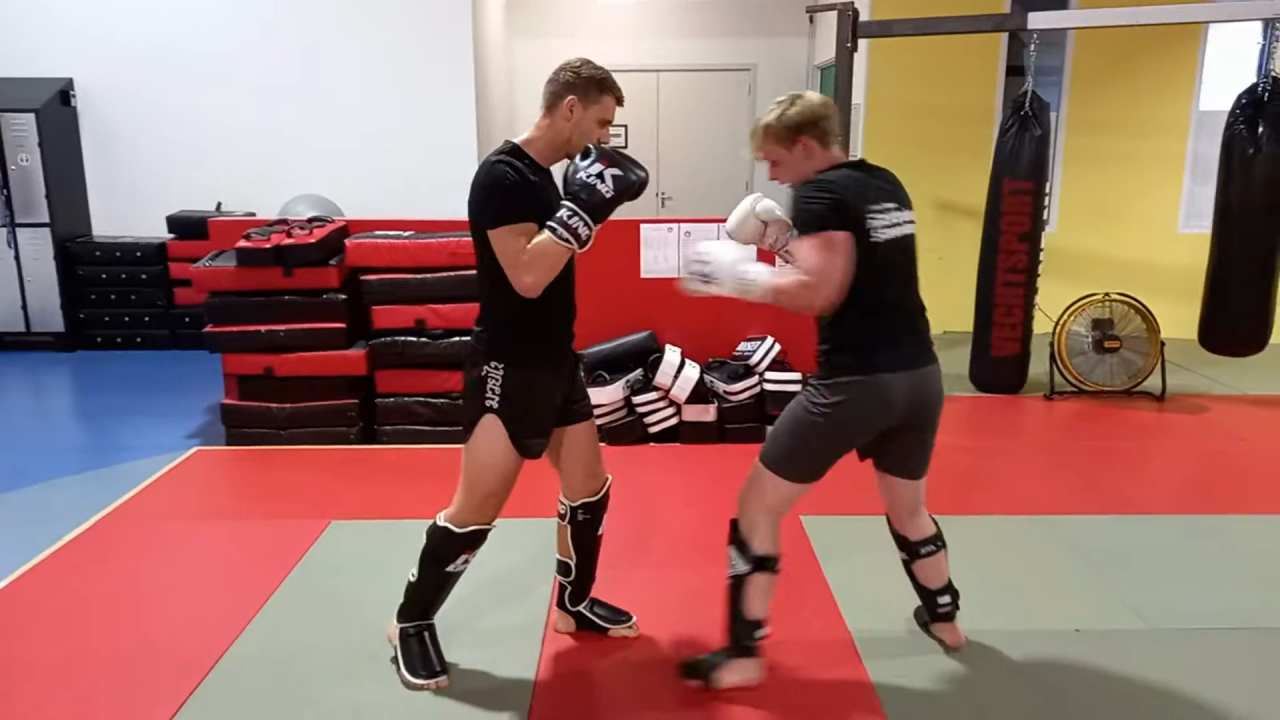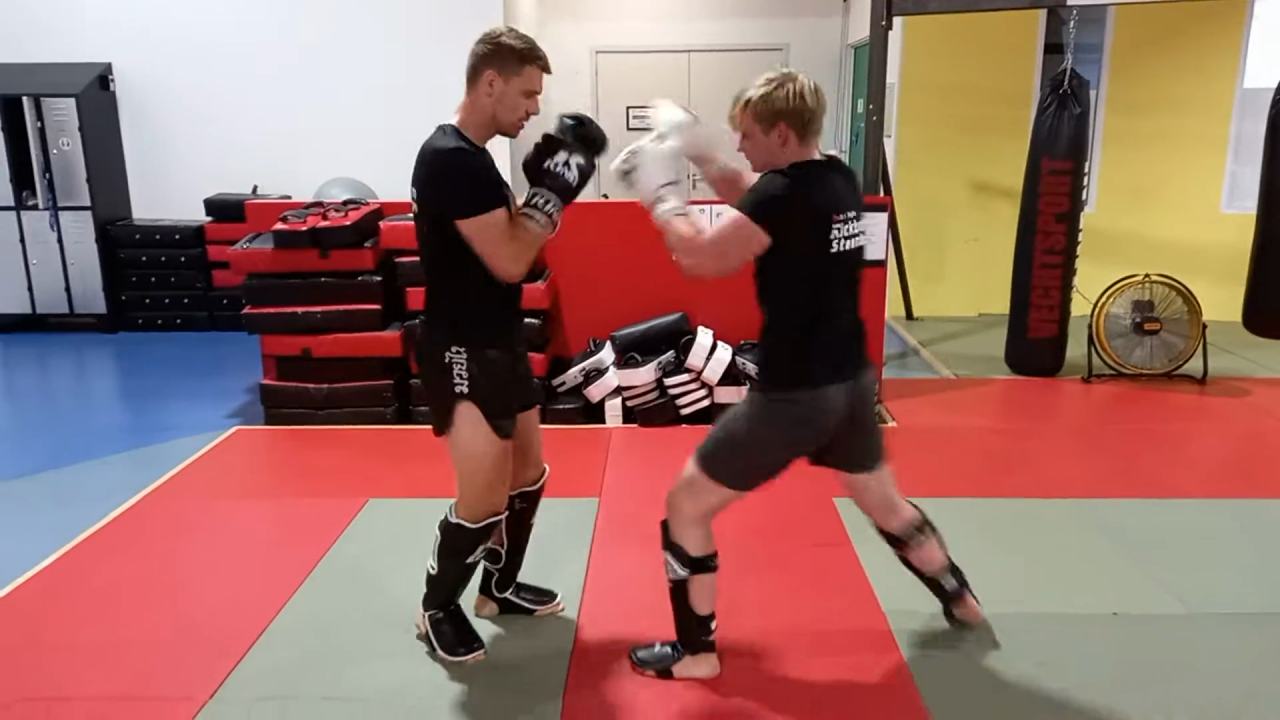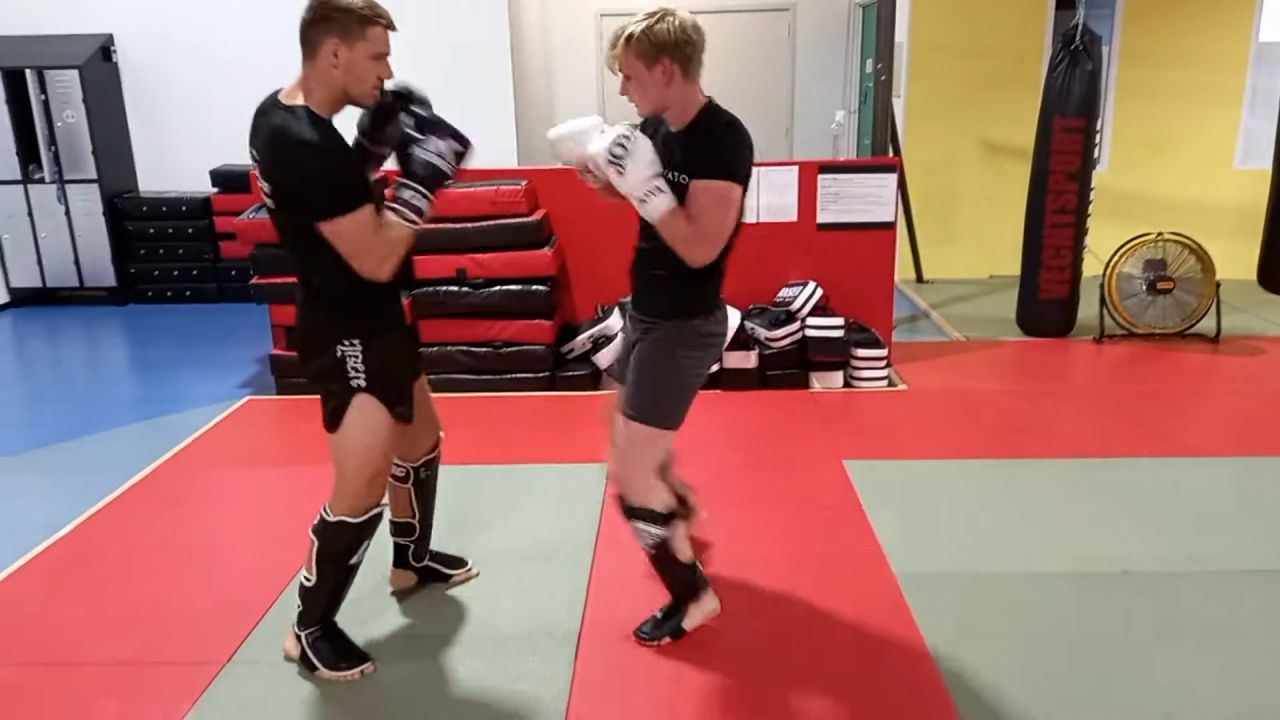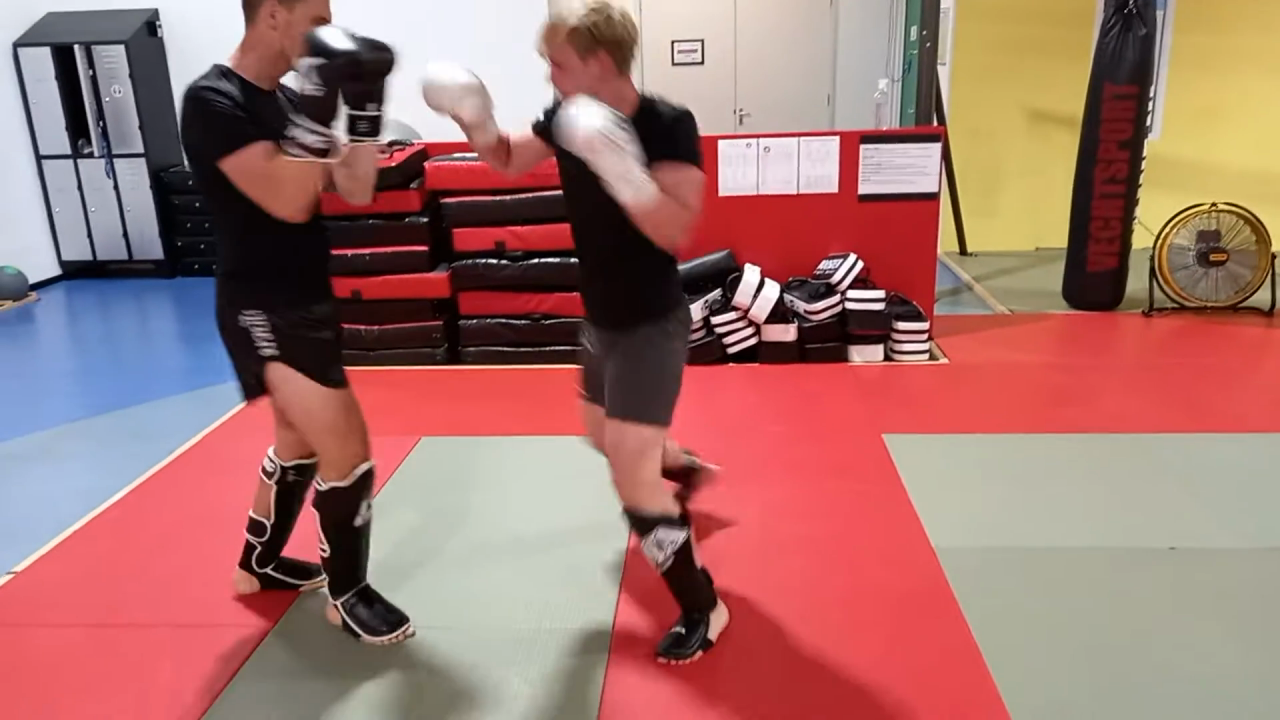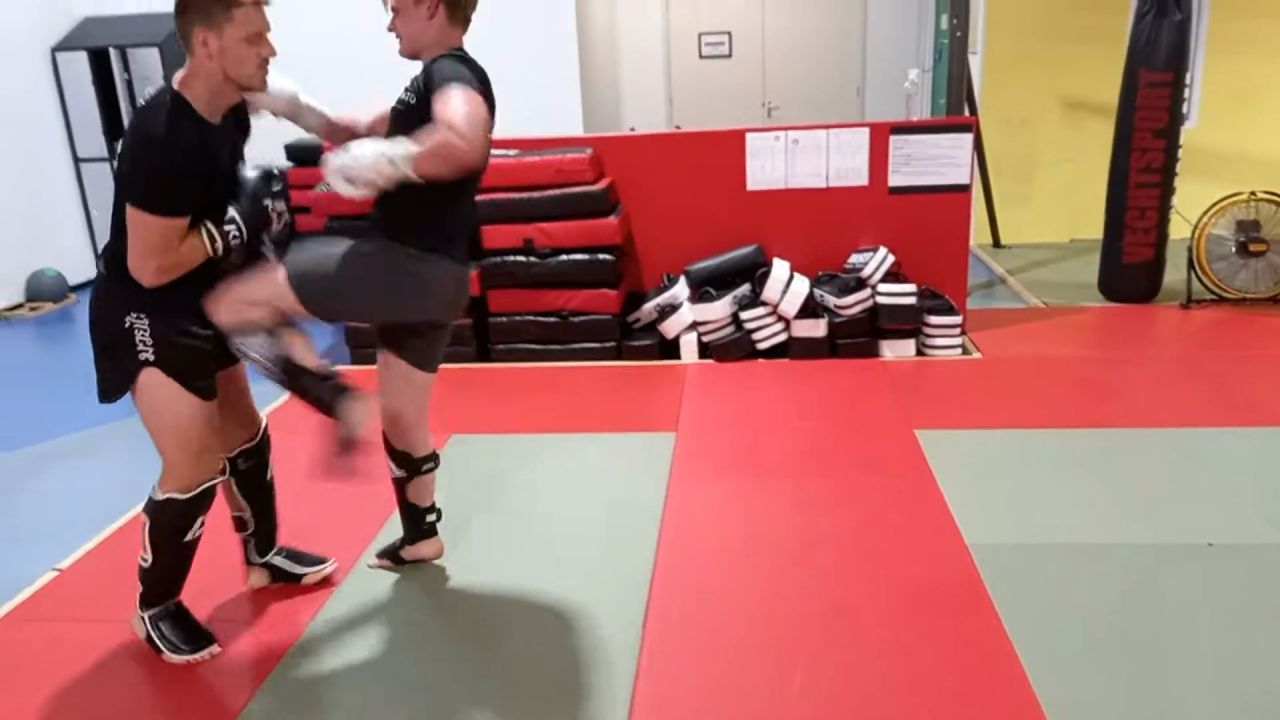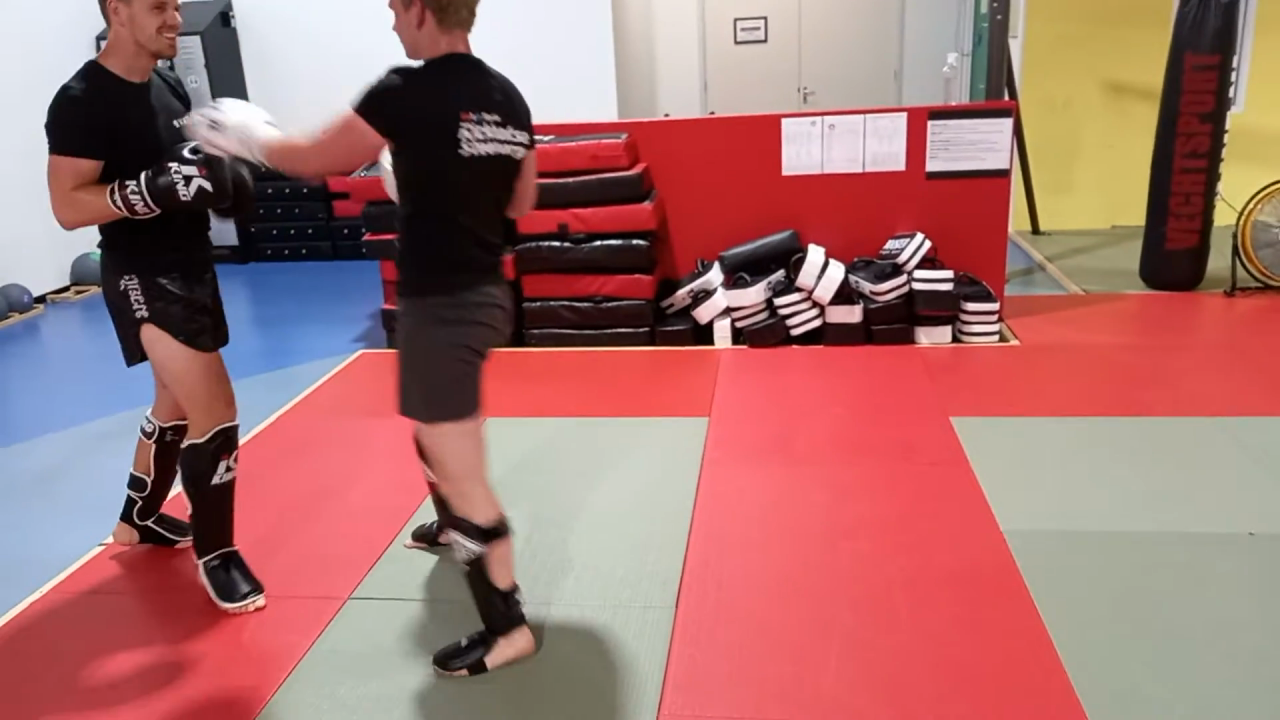
dt=0.7s
person 1, frame 1
left shoulder: (543, 172)
right shoulder: (502, 174)
right elbow: (529, 276)
left wrist: (602, 201)
right wrist: (581, 204)
left hip: (555, 360)
right hip: (508, 367)
left knee: (589, 486)
right knee: (475, 511)
left ankle: (573, 603)
right ankle: (411, 622)
person 1, frame 2
left shoulder: (466, 152)
right shoulder: (452, 159)
left elbow: (514, 241)
right elbow: (508, 262)
left wrist: (547, 172)
right wrist: (556, 187)
left hip: (496, 342)
right hip: (461, 349)
left knee: (526, 476)
right knee: (483, 500)
left ankle: (497, 587)
right ankle: (438, 607)
person 1, frame 3
left shoulder: (281, 112)
right shoulder: (307, 148)
right elbow: (375, 262)
left wrist: (376, 145)
right wrist: (423, 179)
left hip: (372, 321)
right hip: (347, 334)
left knee: (421, 437)
right knee: (361, 494)
left ankle: (412, 559)
right ankle: (311, 627)
person 1, frame 4
left shoulder: (290, 95)
right shoulder: (213, 102)
left elbow: (355, 187)
right elbow: (288, 203)
left wrist: (366, 107)
right wrist: (315, 103)
left hip: (308, 295)
right hip: (263, 309)
left knee: (299, 443)
right knee: (346, 454)
left ankle: (258, 561)
right ankle: (348, 592)
person 1, frame 5
left shoulder: (225, 106)
right shoulder: (163, 139)
right elbow: (149, 268)
left wrist: (243, 232)
right wrist: (237, 225)
left hip: (191, 301)
right hip: (142, 312)
left knee: (242, 433)
right knee: (194, 467)
left ankle: (263, 554)
right ankle: (155, 606)
person 1, frame 6
left shoulder: (170, 87)
right shoulder: (80, 100)
right elbow: (68, 207)
left wrist: (223, 181)
right wrist: (153, 191)
left hip: (191, 267)
right hip: (141, 280)
left knee: (176, 403)
right knee: (215, 410)
left ankle: (139, 518)
right ankle: (216, 555)
person 2, frame 1
left shoulder: (821, 194)
right shoulder: (886, 184)
left elbow: (814, 294)
left wrist: (738, 273)
right wrist: (780, 233)
left hip: (854, 384)
right hip: (919, 376)
left knee: (759, 509)
right knee: (907, 506)
left ankle: (742, 654)
right ankle: (944, 616)
person 2, frame 2
left shoulder: (786, 194)
right shoulder: (834, 175)
left elbow: (699, 258)
right elbow: (750, 201)
left wrist: (658, 187)
right wrist: (695, 153)
left hip: (796, 394)
right hip: (850, 382)
left knee: (686, 509)
right knee: (881, 499)
left ankle: (696, 650)
right ankle: (958, 598)
person 2, frame 3
left shoulder: (721, 140)
right shoulder: (657, 125)
left elbow: (698, 248)
right elbow: (608, 185)
left wrist: (642, 185)
right wrist: (590, 159)
left hip: (680, 326)
right hip: (649, 307)
left knee: (630, 474)
right knee: (640, 442)
left ankle: (692, 597)
right ankle: (681, 510)
person 2, frame 4
left shoulder: (671, 128)
right shoulder: (569, 113)
left elbow: (674, 234)
right elbow: (507, 158)
left wrist: (621, 163)
right wrist: (476, 116)
left hip: (651, 327)
right hip: (603, 320)
left knee: (637, 487)
right knee: (607, 433)
left ankle: (703, 606)
right ankle: (689, 471)
person 2, frame 5
left shoulder: (450, 73)
right shoulder: (437, 77)
left elbow: (465, 142)
right elbow: (367, 134)
left wrist: (383, 161)
right wrist: (295, 106)
left hip: (401, 262)
right hip: (437, 271)
left knee: (227, 304)
right knee: (401, 416)
right ankle: (420, 535)
person 2, frame 6
left shoulder: (411, 90)
right shoulder: (509, 99)
left elbow: (311, 160)
left wrist: (244, 131)
left hip: (442, 308)
right hip: (488, 295)
left knee: (460, 476)
right knee: (436, 430)
left ankle: (504, 624)
right ankle: (458, 530)
